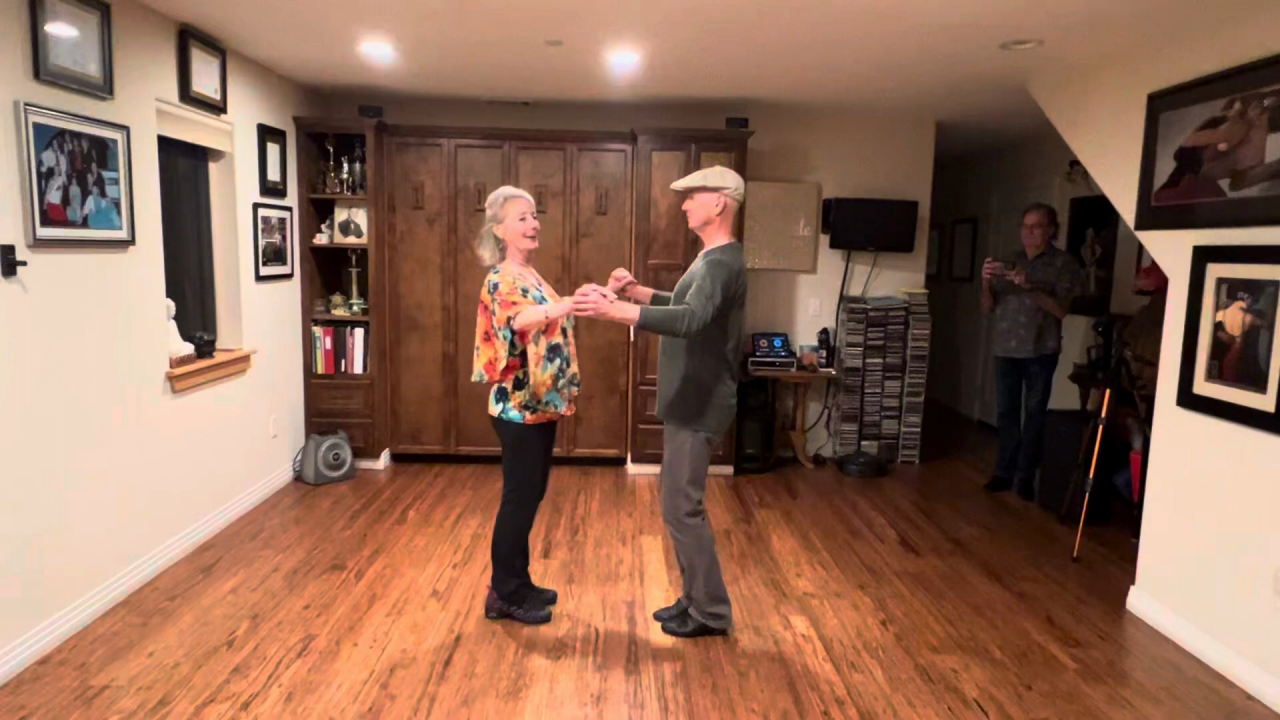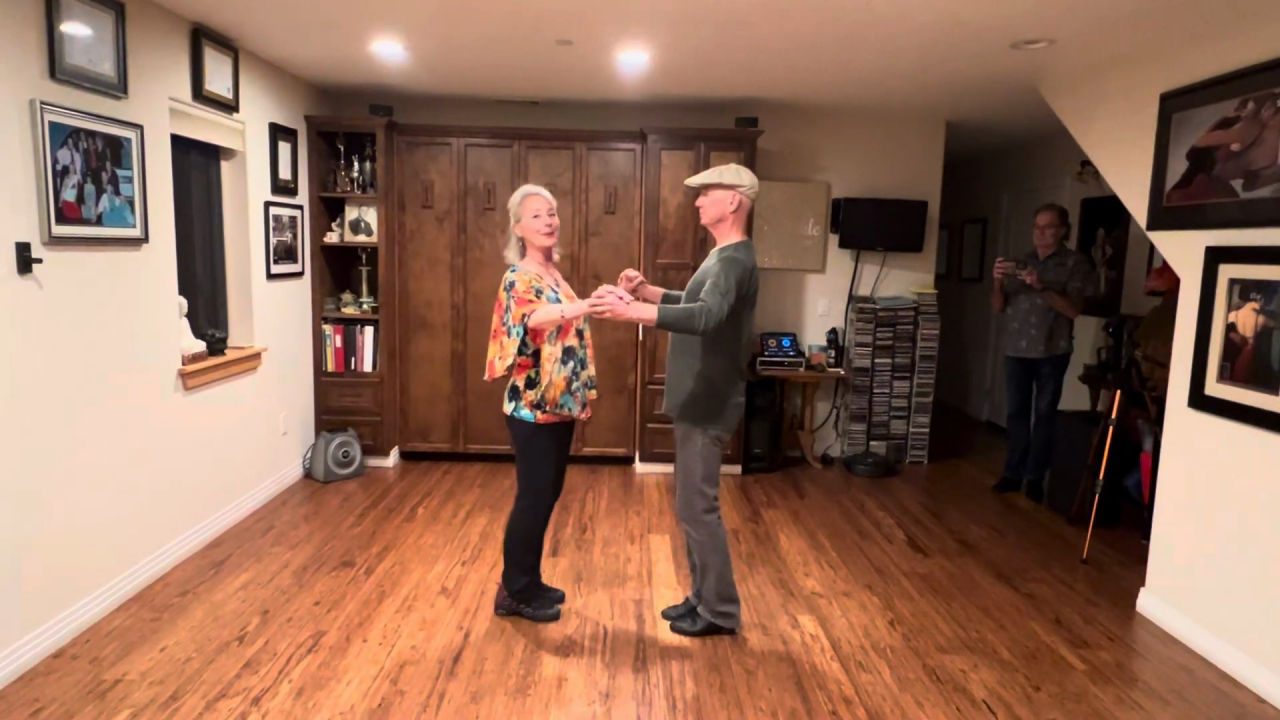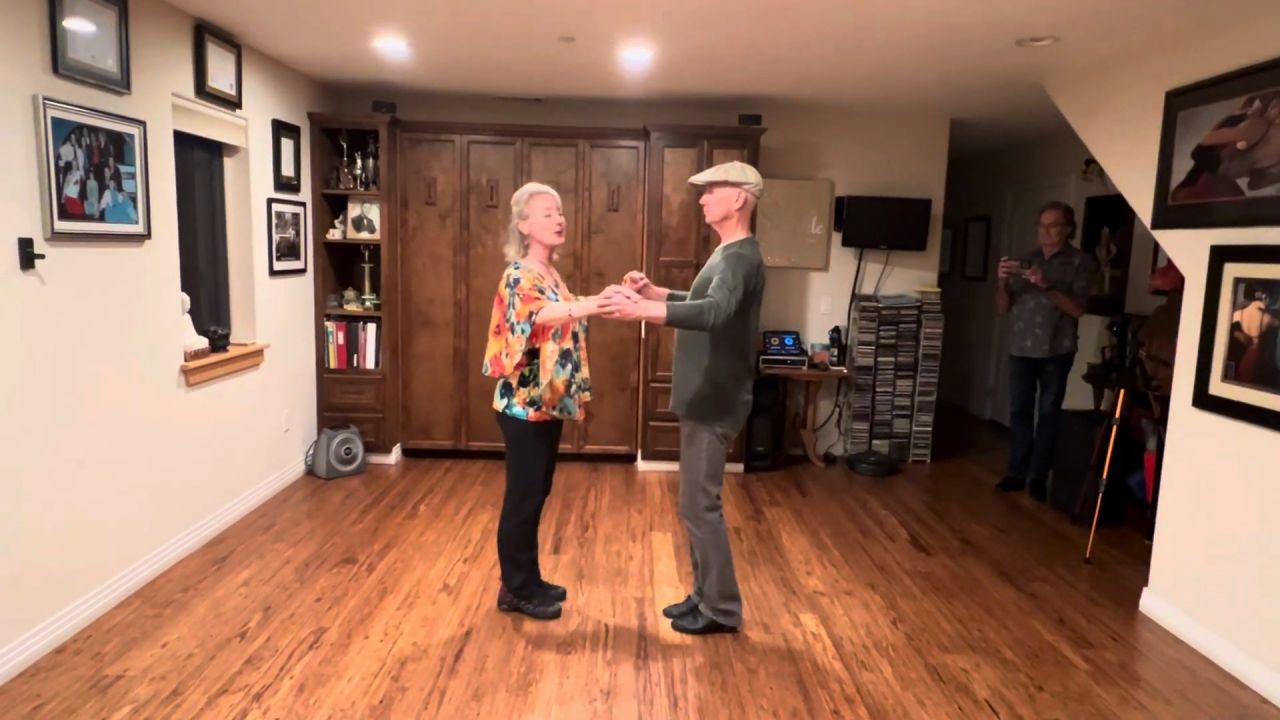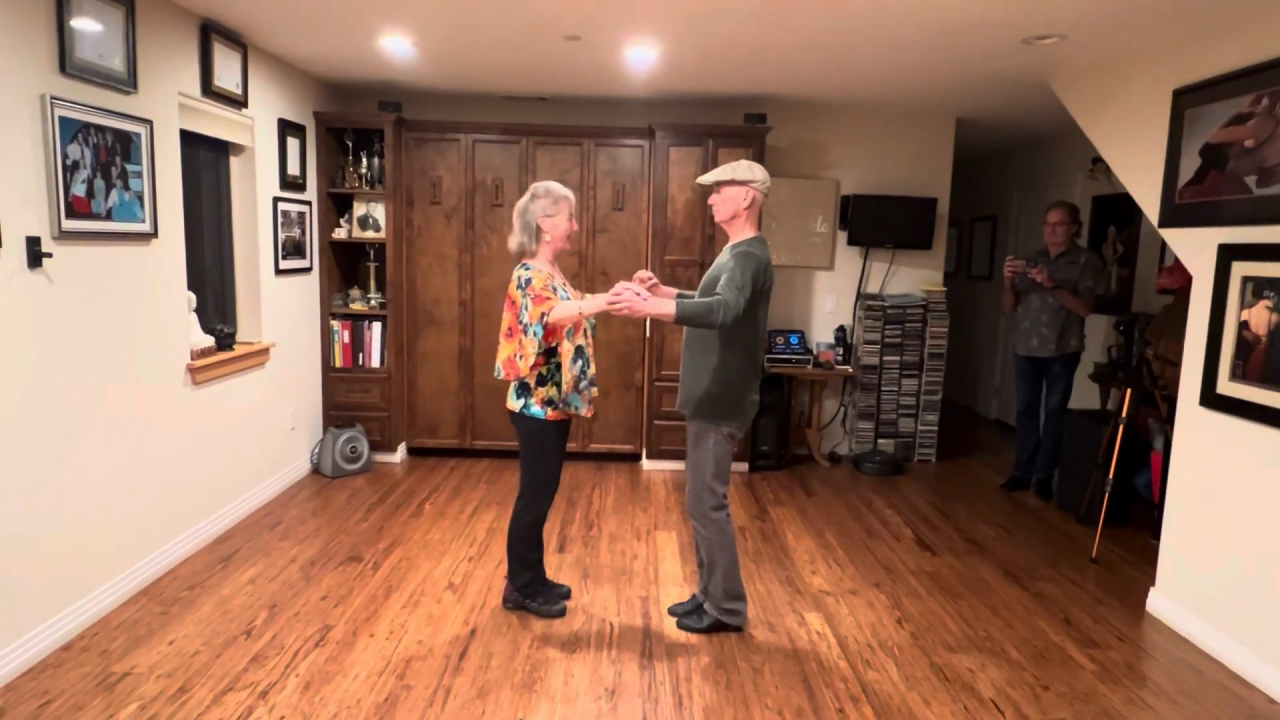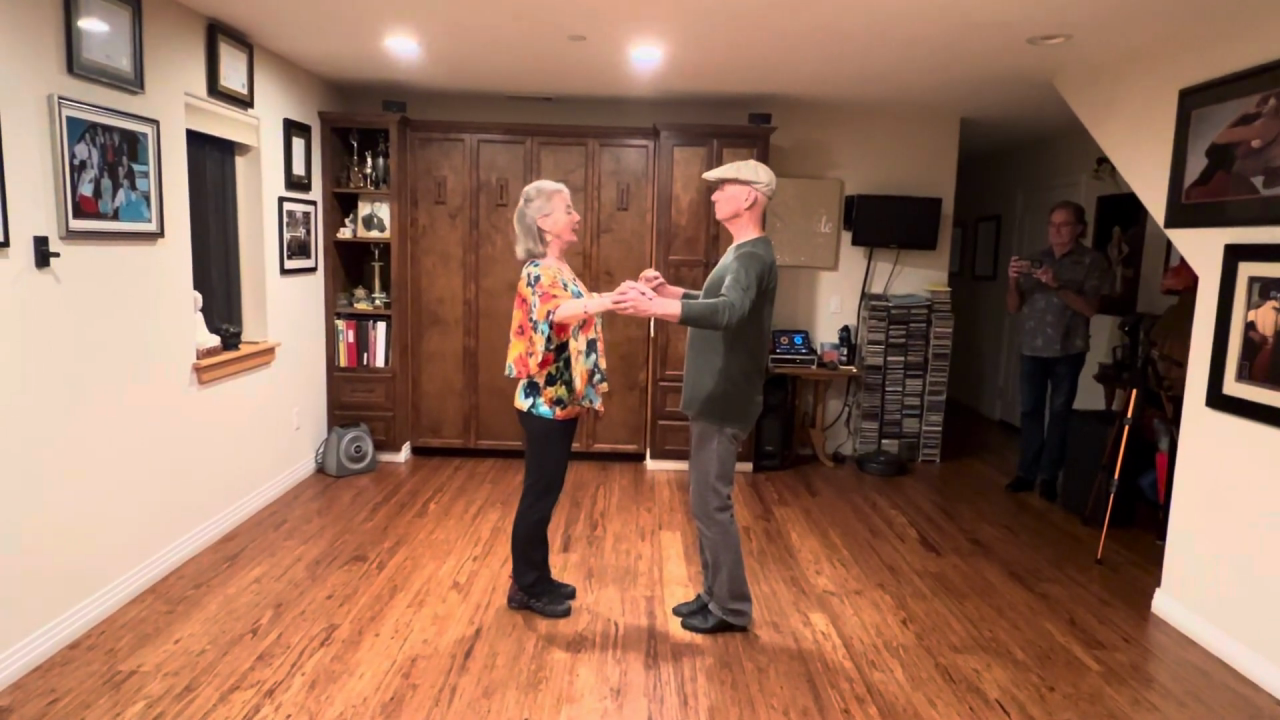
dt=1s
person 1, frame 1
left shoulder: (723, 263)
right shoulder: (713, 259)
left elbow: (689, 320)
right elbow: (684, 307)
left wrist: (614, 310)
right wrist: (636, 291)
left hip: (698, 406)
right hip: (688, 402)
left knee: (682, 507)
right knee: (682, 504)
left ankle: (711, 611)
right ankle: (695, 598)
person 1, frame 2
left shoulder: (735, 260)
right shoulder: (723, 257)
left elbow: (705, 317)
right elbow: (692, 305)
left wrist: (632, 312)
right wrist: (646, 291)
left hip: (709, 404)
right hip: (698, 401)
left knee: (697, 507)
right knee: (693, 504)
left ankle: (721, 610)
right ankle: (704, 597)
person 1, frame 3
left shoulder: (742, 258)
right shoulder: (728, 254)
left elbow: (713, 313)
right elbow: (699, 304)
left wrist: (640, 310)
right wrist: (652, 292)
left hip: (716, 402)
right hip: (704, 399)
left knee: (700, 504)
right knee: (697, 502)
left ankle: (722, 608)
right ankle: (705, 596)
person 1, frame 4
left shoulder: (749, 256)
right shoulder: (736, 253)
left elbow: (721, 311)
left wrist: (649, 308)
right wrist: (661, 291)
left hip: (721, 402)
right hip: (711, 397)
left knee: (706, 503)
right knee: (704, 501)
left ankle: (727, 607)
right ankle: (710, 594)
person 1, frame 5
left shoulder: (753, 257)
right shoulder: (742, 253)
left elbow: (727, 312)
left wrist: (654, 307)
right wrist: (667, 290)
left hip: (725, 402)
right hip: (715, 397)
left knee: (711, 503)
right knee: (708, 501)
left ankle: (732, 607)
right ankle: (715, 594)
person 2, frame 1
left shoulder: (530, 275)
right shoulder: (501, 281)
right elbow: (517, 321)
right wrist: (569, 305)
left hip: (540, 403)
right hip: (518, 407)
left knee: (531, 494)
right knee: (520, 496)
left ankle: (518, 584)
right ankle: (504, 594)
person 2, frame 2
left shoulder: (553, 273)
right shoulder: (518, 277)
right elbow: (531, 318)
left wrist: (599, 303)
right wrist: (583, 306)
left hip: (559, 402)
right hip: (532, 406)
left knee: (547, 495)
right knee: (534, 497)
left ankle: (528, 583)
right ankle: (515, 591)
person 2, frame 3
left shoulder: (550, 272)
right shoulder: (520, 275)
left elbow: (565, 316)
right elbow: (538, 315)
left wrist: (604, 299)
right wrist: (594, 305)
left hip: (548, 401)
right hip: (524, 403)
left knee: (536, 493)
right knee: (523, 495)
left ankle: (528, 580)
right ankle: (515, 589)
person 2, frame 4
left shoulder: (551, 272)
right shoulder: (529, 275)
left elbow: (571, 314)
right elbow: (547, 317)
left wrist: (612, 297)
right wrist: (600, 302)
left hip: (554, 401)
right hip: (537, 403)
left knee: (542, 493)
right knee: (535, 494)
left ankle: (532, 579)
right ankle: (520, 587)
person 2, frame 5
left shoulder: (560, 269)
right shoulder: (539, 272)
left elbow: (578, 313)
right elbow: (555, 314)
left wrist: (619, 295)
right wrist: (609, 300)
left hip: (562, 399)
right hip: (544, 402)
left knee: (547, 492)
right knee: (540, 493)
left ankle: (536, 579)
right ankle: (526, 587)
person 3, frame 1
left shoulder: (1063, 263)
right shoulder: (1009, 262)
left elbow: (1061, 309)
right elbow: (988, 307)
left wrist: (1030, 287)
right wrist: (986, 282)
left hip: (1040, 351)
right hip: (1005, 349)
left knee: (1034, 413)
right knee: (1006, 412)
left ankle: (1026, 476)
right ankle: (1004, 472)
person 3, frame 2
left shoulder: (1075, 263)
right shoulder: (1020, 262)
left elbow: (1073, 309)
right elbow: (998, 307)
left wrist: (1042, 286)
right wrist: (998, 282)
left hip: (1052, 351)
right hip: (1016, 349)
left knee: (1044, 414)
right knee: (1016, 412)
left ankle: (1035, 477)
right ankle: (1013, 473)
person 3, frame 3
left shoulder: (1081, 262)
right shoulder: (1025, 260)
left elbow: (1078, 308)
right elbow: (1003, 307)
left wrist: (1046, 286)
right wrist: (1002, 282)
left hip: (1056, 350)
right hip: (1021, 348)
left knee: (1048, 413)
right knee: (1019, 411)
left ankle: (1038, 476)
right ankle: (1016, 472)
person 3, frame 4
left shoulder: (1087, 261)
right shoulder: (1032, 259)
left elbow: (1084, 307)
right elbow: (1009, 306)
left wrist: (1052, 285)
right wrist: (1008, 281)
left hip: (1062, 350)
right hip: (1026, 347)
left knee: (1054, 412)
right knee: (1026, 410)
left ankle: (1044, 476)
right ankle: (1022, 472)
person 3, frame 5
left shoulder: (1092, 261)
right shoulder: (1036, 259)
left elbow: (1090, 307)
right elbow: (1014, 307)
left wrist: (1057, 285)
right wrist: (1013, 281)
left hip: (1067, 350)
right hip: (1032, 348)
left knee: (1059, 413)
right knee: (1030, 410)
left ankle: (1049, 476)
right ankle: (1026, 472)
